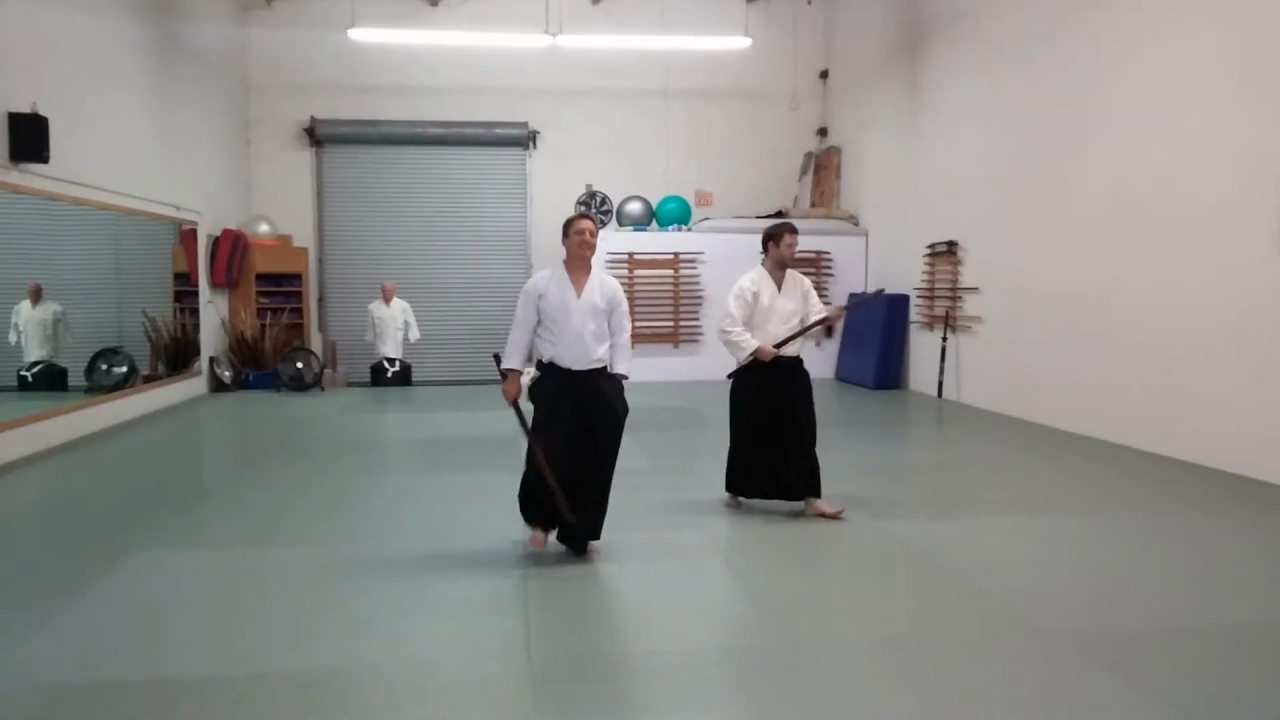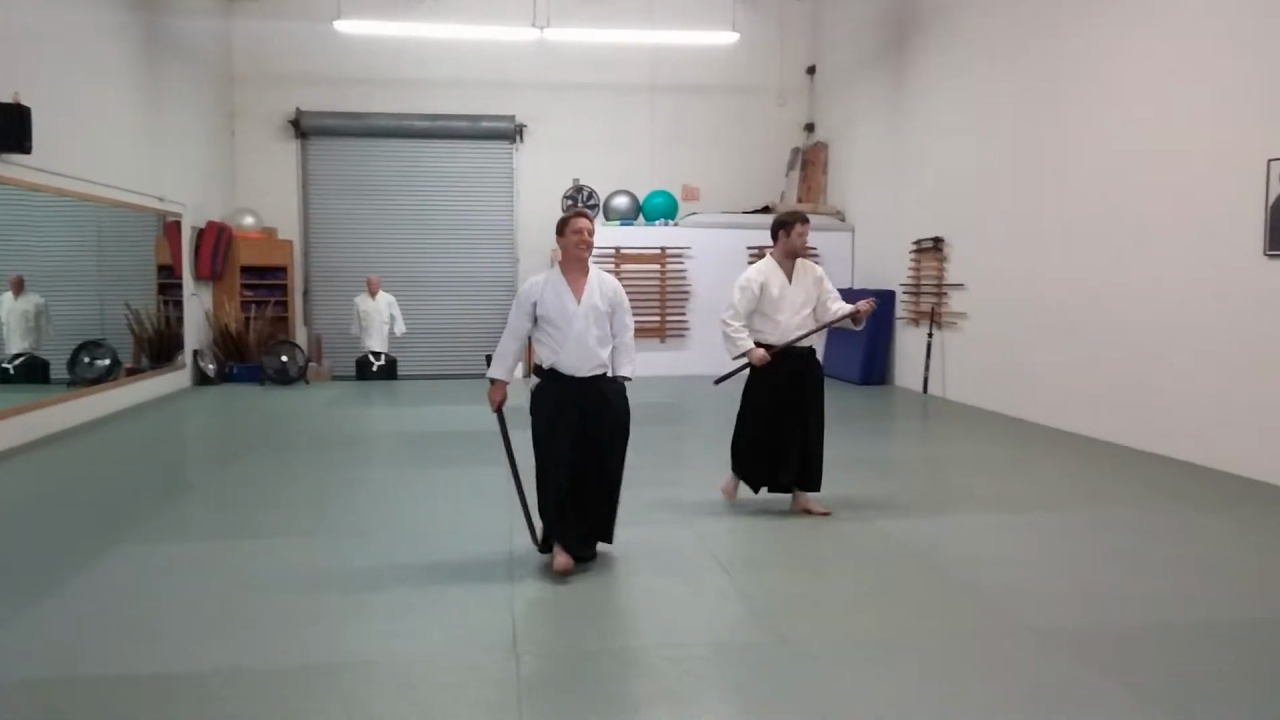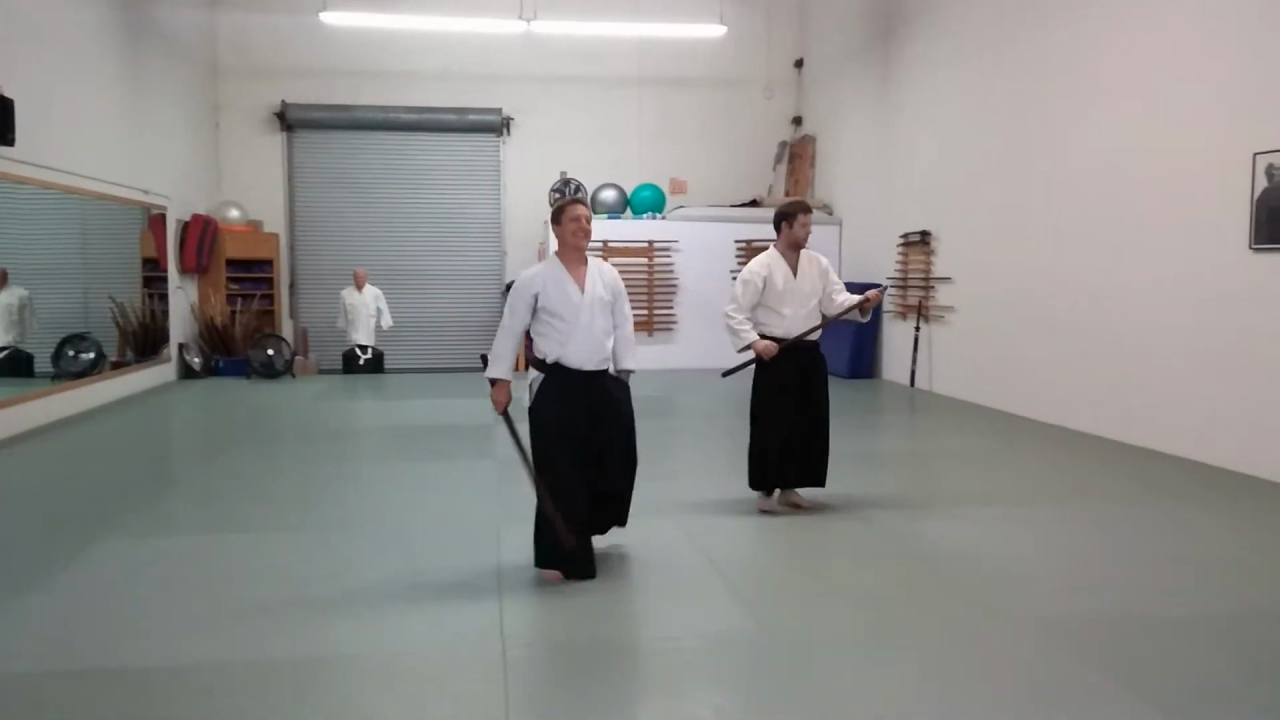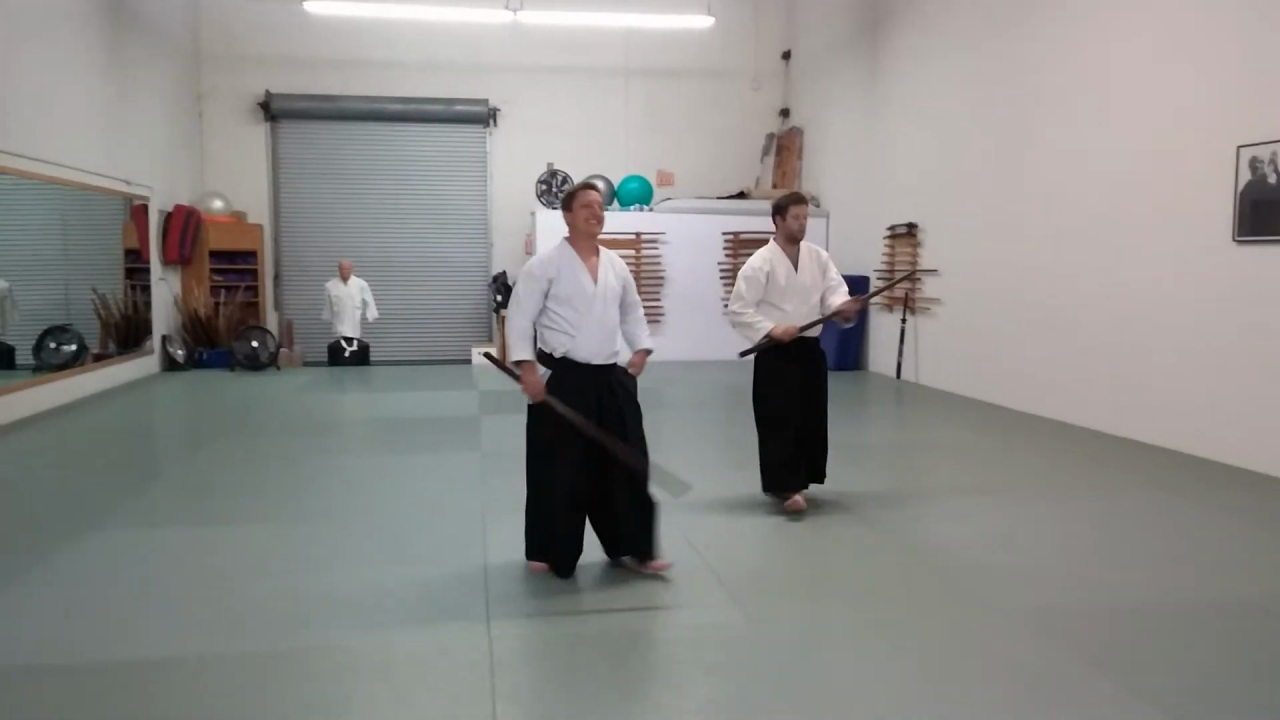
dt=0.2s
person 1, frame 1
left shoulder: (610, 287)
right shoulder: (541, 283)
left elbow: (621, 335)
right elbow: (522, 329)
left wrist: (617, 378)
right wrist: (512, 374)
left hip: (597, 384)
right hip: (555, 382)
left knee: (595, 462)
right knee: (551, 457)
left ankle: (579, 533)
right ankle: (541, 519)
person 1, frame 2
left shoulder: (610, 286)
right shoulder: (537, 287)
left elbow: (624, 336)
right elbow: (514, 335)
left wrist: (620, 380)
right wrist: (499, 380)
left hip: (599, 389)
right hip: (555, 390)
left knee: (602, 469)
right knee: (558, 471)
left ankle: (581, 537)
right ankle: (562, 545)
person 1, frame 3
left shoulder: (608, 275)
right shoulder: (534, 278)
left elbow: (622, 326)
right elbow: (510, 331)
left wrist: (624, 372)
right wrist: (501, 381)
left hip: (601, 383)
right hip: (555, 386)
left knee: (617, 463)
right knee: (561, 474)
left ankle: (587, 524)
right ankle: (559, 557)
person 1, frame 4
left shoulder: (616, 265)
right shoulder: (545, 264)
left elbow: (631, 313)
right elbow: (519, 319)
left wrist: (640, 350)
right wrist: (527, 367)
left hip: (608, 378)
right hip: (561, 379)
left knee: (625, 462)
right knee: (557, 471)
left ankle: (634, 549)
right ankle: (547, 551)
person 2, frame 1
left shoulder: (802, 284)
right shoulder: (749, 284)
left elbow: (812, 319)
right elbow: (731, 328)
left wrist: (827, 319)
right wrist: (755, 348)
left hip: (792, 370)
right hip: (756, 372)
left knee: (801, 434)
right knee: (749, 434)
left ankle: (810, 498)
right ankle: (735, 490)
person 2, frame 2
left shoulder: (814, 273)
right shoulder: (756, 275)
left elbow: (829, 309)
right elbow: (732, 319)
left wrist: (854, 312)
right wrist: (749, 350)
left hip: (805, 362)
right hip: (769, 362)
left knee: (807, 430)
right knee: (758, 425)
left ankle: (800, 493)
right ankle: (739, 473)
person 2, frame 3
left shoulder: (819, 264)
right shoulder: (760, 268)
left elbow: (834, 300)
right elbow: (735, 312)
left wrist: (862, 301)
right wrist: (754, 341)
left hip: (809, 355)
right hip: (774, 357)
left knee: (810, 425)
right knee: (774, 424)
left ankle: (789, 487)
right ankle: (767, 489)
person 2, frame 4
left shoulder: (819, 257)
right shoulder: (760, 263)
left elbow: (833, 292)
right elbow: (738, 310)
left wrist: (843, 307)
right wrist: (770, 329)
left hip: (810, 350)
right hip: (776, 353)
left knee: (810, 421)
right knee: (782, 421)
left ankle: (779, 480)
right ankle: (790, 489)
